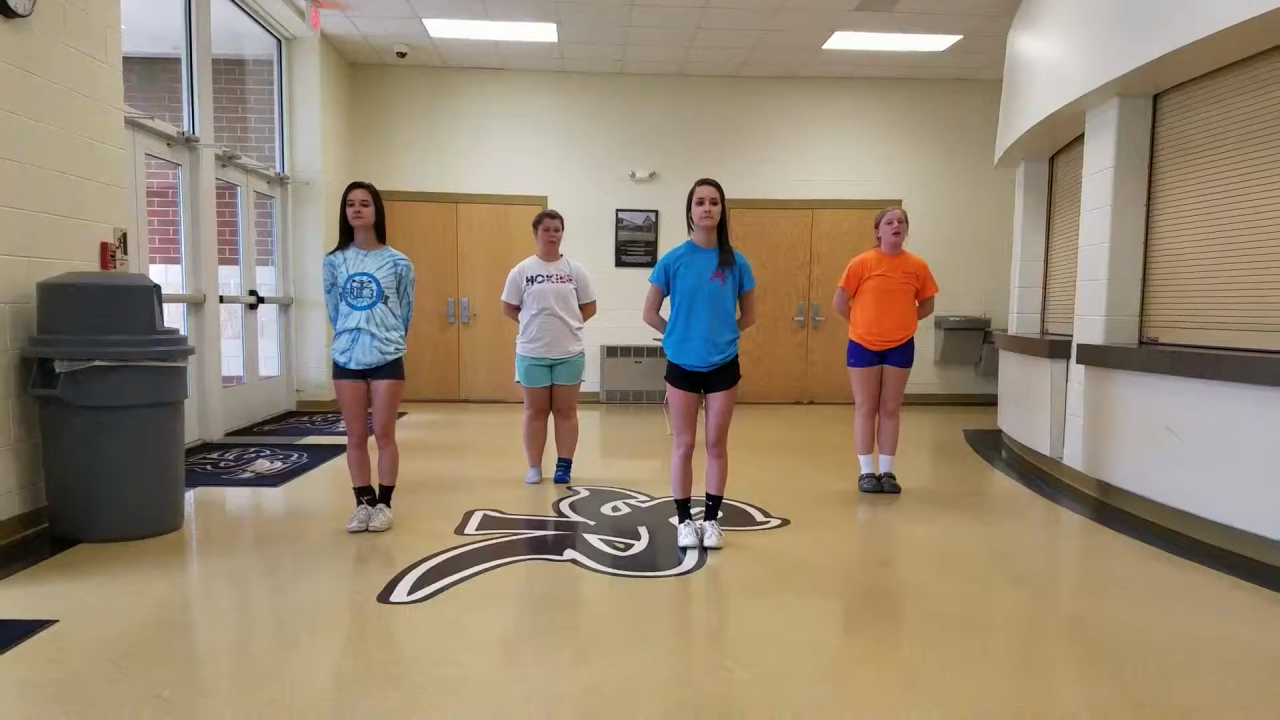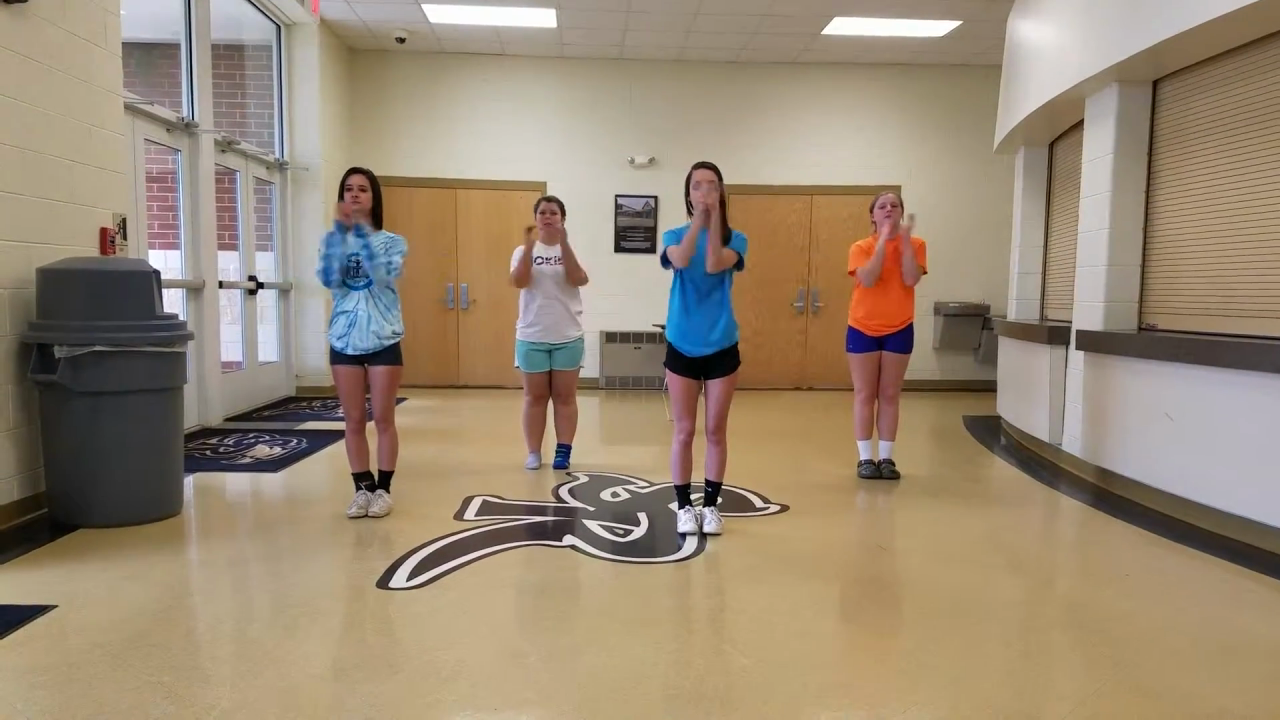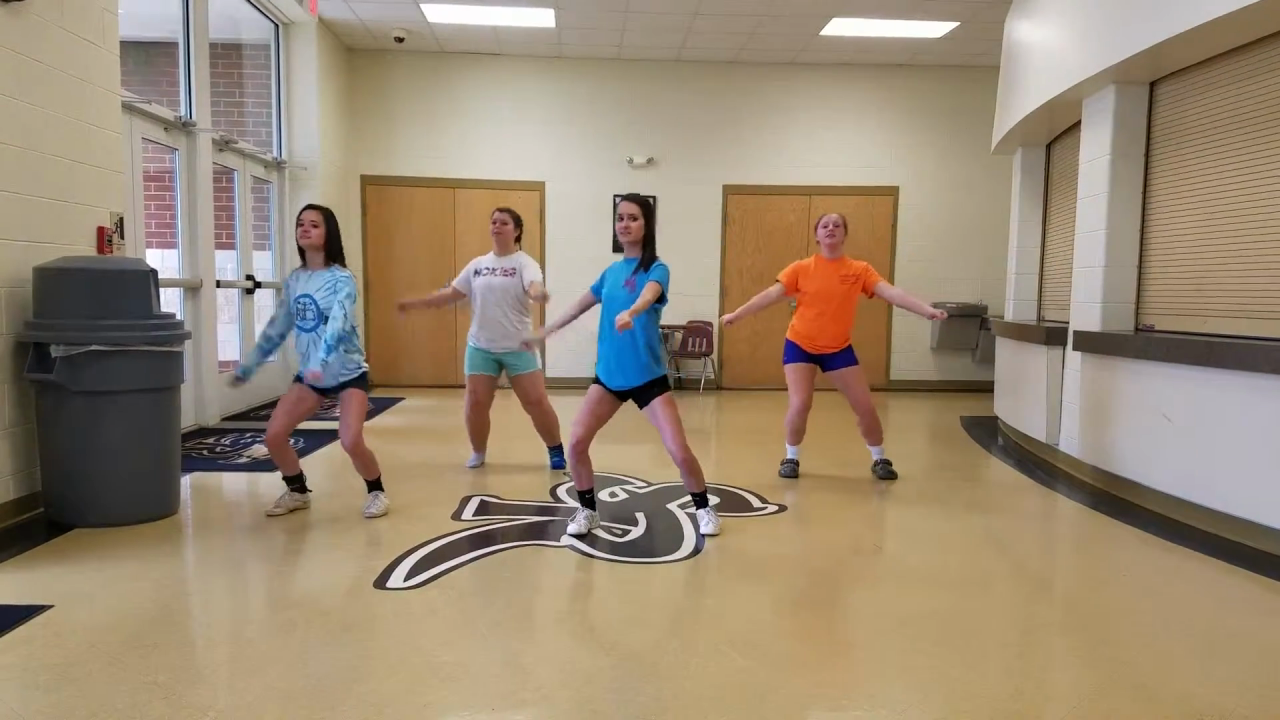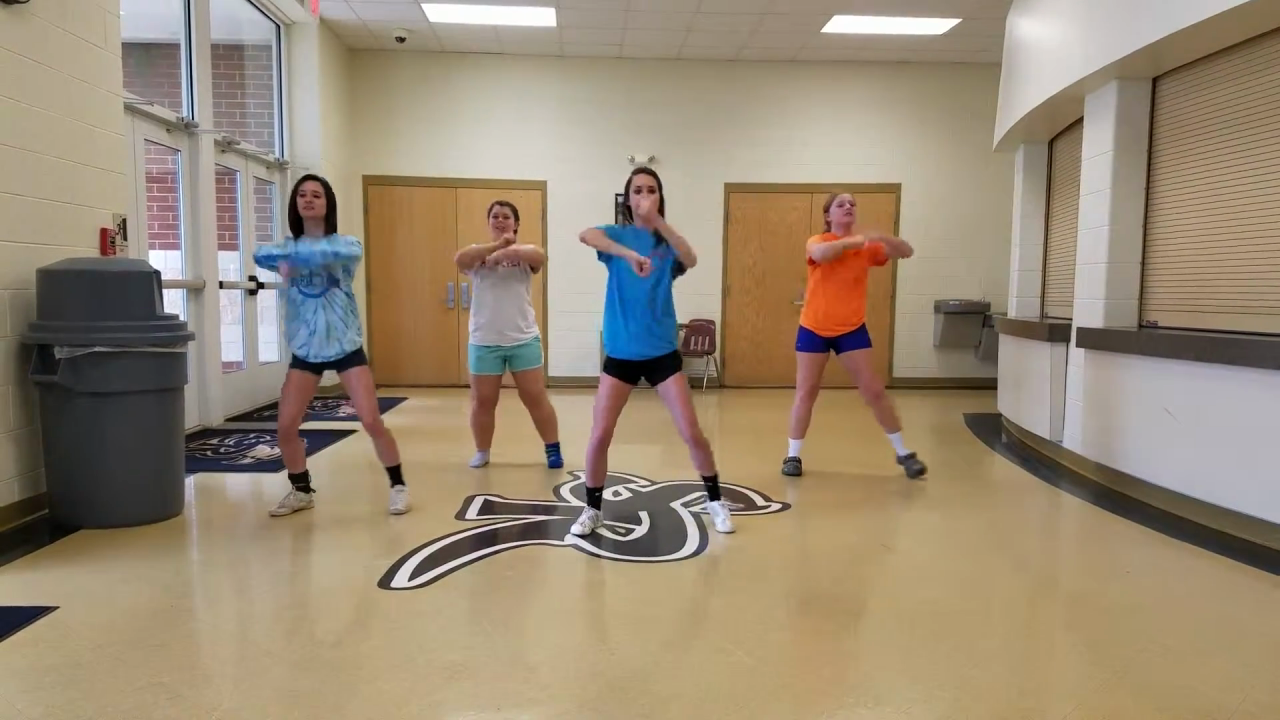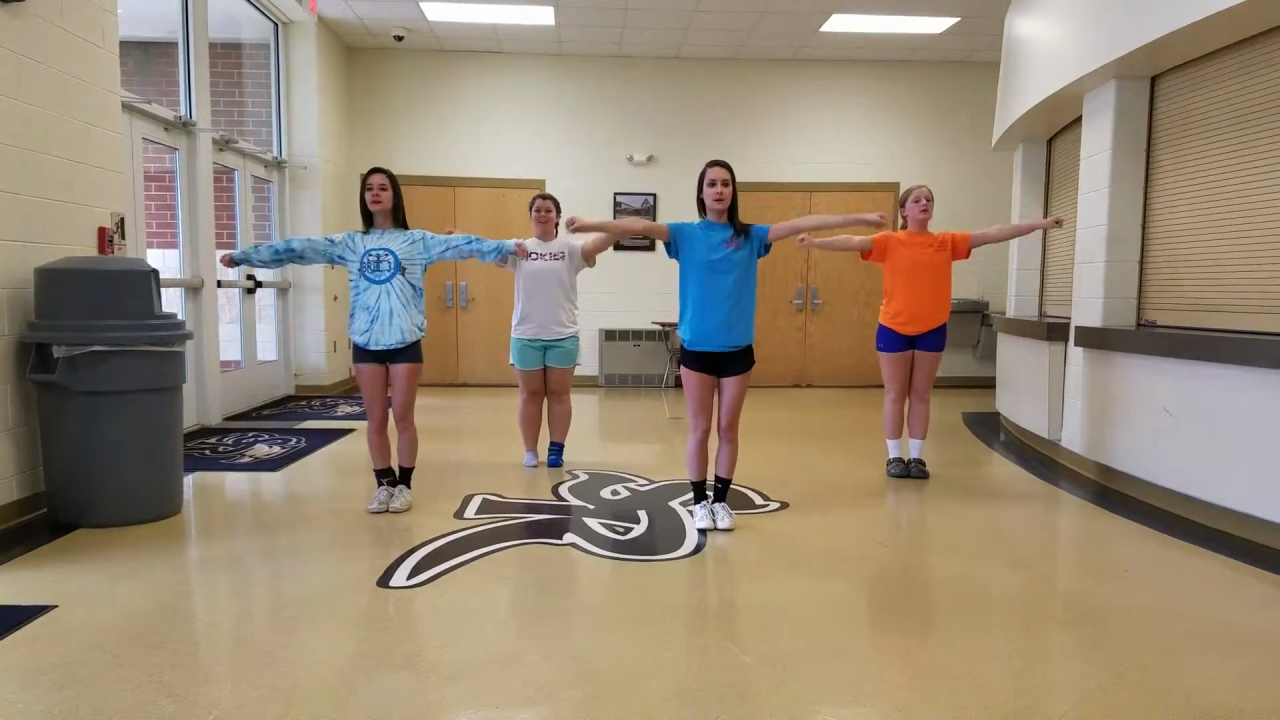
dt=1s
person 1, frame 1
left shoulder: (736, 262)
right shoulder: (672, 261)
left elbow: (748, 316)
right elbow: (650, 313)
left wrist: (720, 335)
right wrist: (682, 335)
left hip: (724, 366)
right hip: (682, 365)
left knee: (716, 445)
right knee: (684, 445)
left ankle: (712, 519)
right ankle: (685, 520)
person 1, frame 2
left shoulder: (734, 240)
right shoulder: (675, 237)
left elbow: (715, 266)
right elbow: (681, 261)
left wrist: (716, 214)
right wrist: (700, 219)
left hip: (722, 348)
right hip: (682, 348)
left knee: (715, 431)
right knee: (684, 431)
left ankle: (710, 505)
right ankle: (684, 506)
person 1, frame 3
left shoulder: (657, 270)
right shoulder: (611, 272)
left elbow: (648, 298)
right elbow: (579, 306)
left wrist: (630, 313)
right wrist: (544, 332)
left hip: (649, 377)
right hip: (608, 376)
left knee: (681, 452)
right knee: (576, 442)
left ankle: (703, 508)
right ankle: (588, 510)
person 1, frame 4
left shoulder: (670, 243)
right shoulder: (616, 236)
left elbow: (691, 259)
right elbow: (584, 235)
left wrist: (659, 224)
right wrist: (628, 254)
left hip: (663, 354)
right hip: (620, 354)
left knee: (692, 434)
right knee: (599, 436)
left ankle: (715, 499)
right ankle: (593, 508)
person 1, frame 5
left shoulder: (750, 235)
right shoulder: (685, 234)
left elbow: (801, 224)
right elbow: (641, 226)
left wrist: (859, 218)
right wrist: (591, 225)
left hip: (737, 347)
right hip: (697, 347)
left knee: (728, 429)
right knee: (700, 429)
left ankle: (721, 501)
right ankle: (700, 502)
person 2, frame 1
left shoulder: (398, 262)
right shoulder: (334, 261)
left elbow: (405, 313)
right elbow: (334, 311)
right wrist: (348, 341)
left hip: (387, 359)
right hip: (346, 359)
left knee: (384, 435)
right knee: (355, 437)
left ankle: (384, 504)
right ankle: (363, 503)
person 2, frame 2
left shoulder: (391, 241)
right shoulder: (334, 241)
left elbow: (382, 275)
right elbow: (330, 279)
left wrist: (361, 230)
right wrist: (340, 231)
left hip: (383, 342)
right hip: (344, 342)
left knee: (383, 419)
right knee: (353, 421)
left ankle: (382, 489)
right ankle: (362, 488)
person 2, frame 3
left shoulder: (342, 279)
right shoulder: (293, 281)
left elbow: (339, 327)
right elbow: (276, 329)
left wrist: (321, 365)
right wrist: (247, 367)
left hip: (349, 375)
right hip: (308, 376)
left knee: (351, 442)
right knee: (274, 436)
left ankle: (376, 491)
right ankle: (297, 491)
person 2, frame 4
left shoulder: (348, 245)
right shoulder: (288, 247)
left elbow: (341, 253)
right elbow: (261, 256)
left wrist: (296, 260)
right wrist: (296, 258)
left hip: (346, 347)
right hip: (305, 351)
left knee: (371, 420)
right knee: (286, 425)
left ankle: (397, 486)
right ankle: (301, 490)
person 2, frame 5
left shoulder: (417, 241)
right shoulder: (351, 243)
left elbow: (458, 244)
right elbow: (303, 248)
left wrist: (506, 247)
right wrist: (243, 256)
left hip: (405, 340)
right hip: (366, 342)
left knee: (402, 417)
right knee: (376, 419)
left ankle: (404, 485)
right ankle: (384, 484)
person 3, frame 1
left shoulder: (918, 266)
right shoulder: (862, 263)
left elbow: (927, 305)
right elbow: (839, 302)
left wrist: (902, 321)
right wrist: (862, 323)
left hip: (900, 347)
right hip: (864, 345)
left knee: (891, 410)
right knee: (866, 409)
left ankle: (887, 471)
right ankle: (867, 472)
person 3, frame 2
left shoulder: (915, 245)
right shoulder: (861, 247)
left elbow: (911, 279)
right elbow: (867, 280)
left wrist: (905, 240)
right wrist: (884, 240)
left hip: (898, 331)
right hip: (862, 329)
left knee: (889, 395)
right knee: (864, 395)
left ankle: (886, 458)
right ankle: (865, 458)
person 3, frame 3
left shoulder: (860, 270)
right shoulder: (801, 268)
left elbow: (891, 292)
right elbow: (772, 294)
left wrist: (928, 310)
right wrist: (736, 314)
left hip: (839, 349)
right hip: (800, 345)
left knee: (866, 407)
right knee: (799, 404)
left ankle: (880, 459)
right ankle: (791, 458)
person 3, frame 4
left shoulder: (868, 245)
right shoulder: (818, 242)
left elbow: (906, 251)
right elbow: (820, 254)
left wrist: (880, 237)
right wrist: (854, 240)
left hip: (852, 329)
right hip: (814, 328)
left knee: (875, 391)
right knee: (805, 394)
left ankle: (903, 453)
right ankle: (793, 455)
person 3, frame 5
left shoulder: (947, 242)
right shoulder: (889, 241)
left elbow: (992, 234)
right elbow: (852, 242)
left wrist: (1039, 224)
right wrist: (815, 242)
left hip: (932, 329)
right hip: (894, 328)
left knee: (921, 394)
right knee: (895, 394)
left ankle: (916, 457)
right ankle: (894, 456)
person 4, frame 1
left shoulder: (574, 269)
right shoulder: (522, 270)
left elbow: (590, 307)
right elbow: (509, 308)
left wrist: (567, 324)
right wrist: (534, 323)
left hip: (569, 353)
right hip: (532, 353)
left knee: (566, 411)
right knee: (535, 411)
left ankle: (564, 465)
right ankle: (534, 467)
person 4, frame 2
left shoulder: (571, 250)
right shoulder: (523, 250)
left elbow: (578, 280)
right elbow: (519, 281)
left wrist: (564, 244)
right wrist: (529, 246)
left hip: (568, 337)
right hip: (532, 337)
left knee: (565, 396)
right knee: (535, 396)
left ankle: (563, 451)
right ankle: (534, 453)
person 4, frame 3
left shoulder: (526, 263)
right shoulder: (477, 264)
left elbow: (535, 288)
right elbow: (450, 293)
left wrist: (540, 293)
right wrist: (417, 302)
left hip: (518, 348)
right hip: (480, 347)
left knee: (537, 402)
right knee: (475, 404)
left ankle: (556, 450)
right ankle: (478, 452)
person 4, frame 4
left shoulder: (524, 254)
right shoulder: (479, 254)
left elbow: (539, 258)
right elbow: (460, 259)
left wrist: (508, 251)
right wrist: (496, 245)
left hip: (523, 339)
right hip: (484, 341)
left knee: (535, 398)
right knee: (482, 401)
left ankle: (553, 449)
right ankle: (482, 451)
person 4, frame 5
left shoulder: (569, 248)
left elbow: (593, 248)
left wrist: (613, 234)
left hip: (563, 335)
right hip: (527, 335)
left knee: (559, 393)
right knee: (530, 394)
left ankle: (556, 448)
right ankle: (530, 450)
